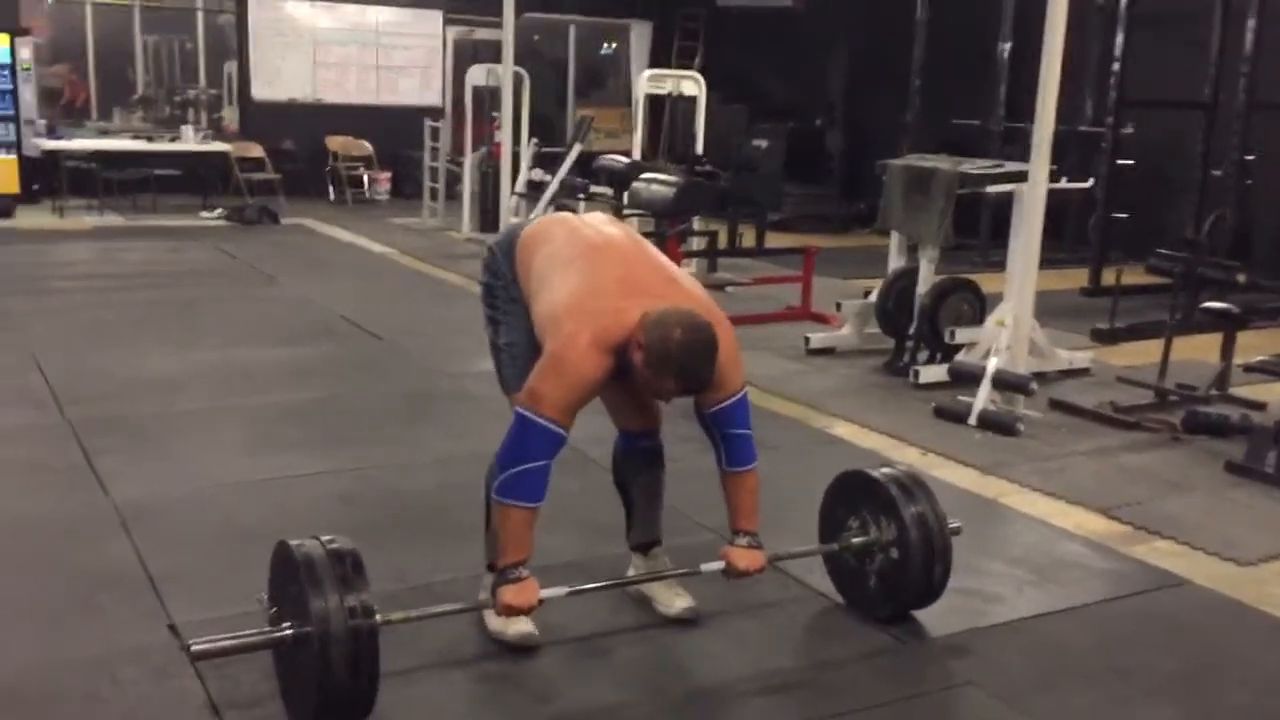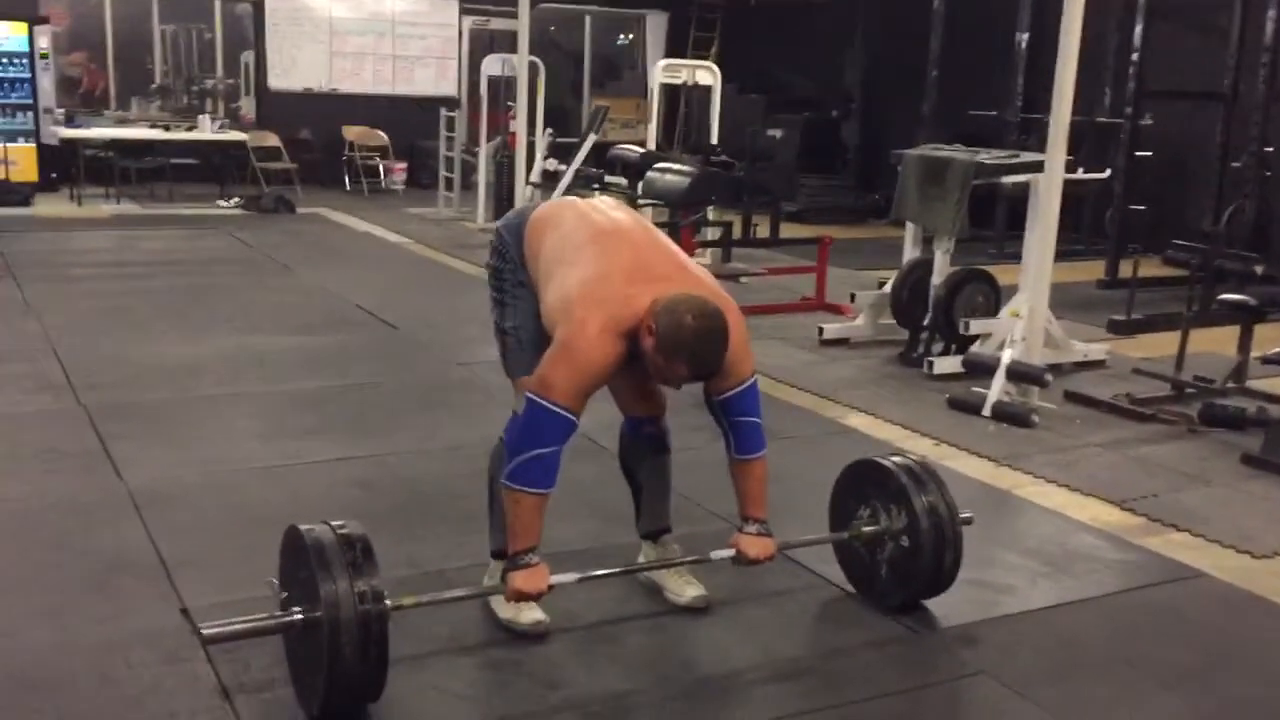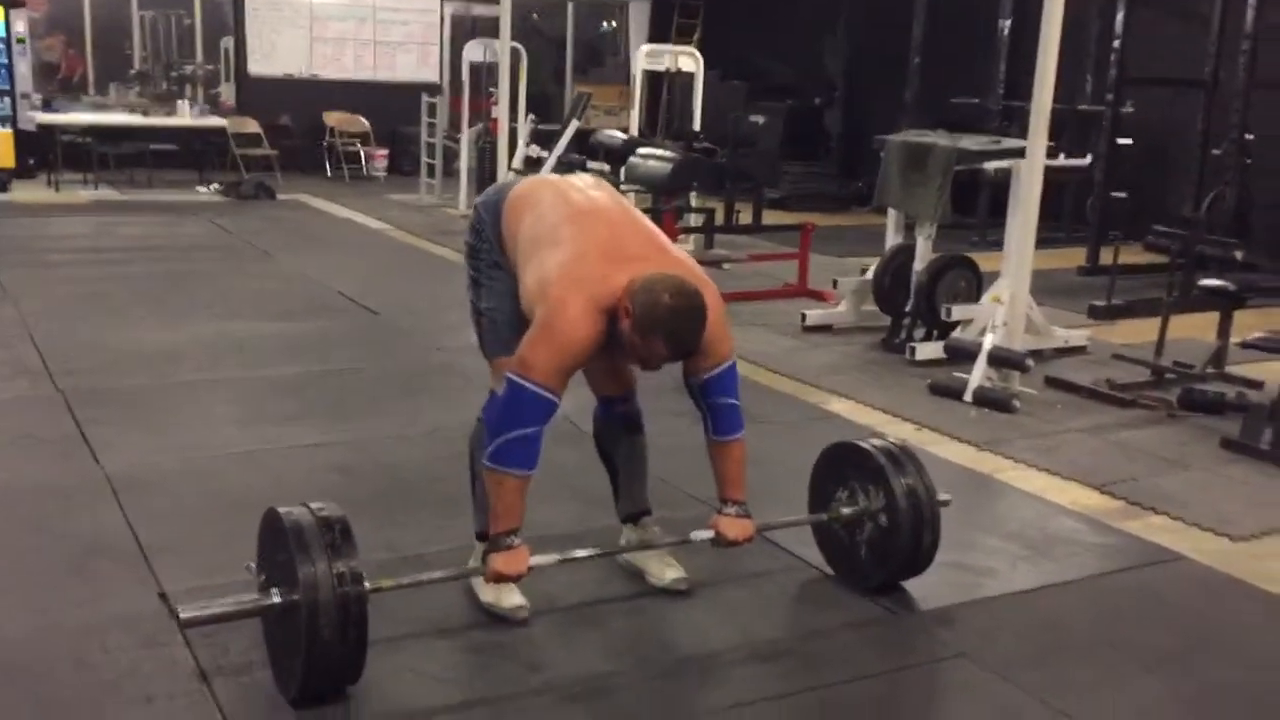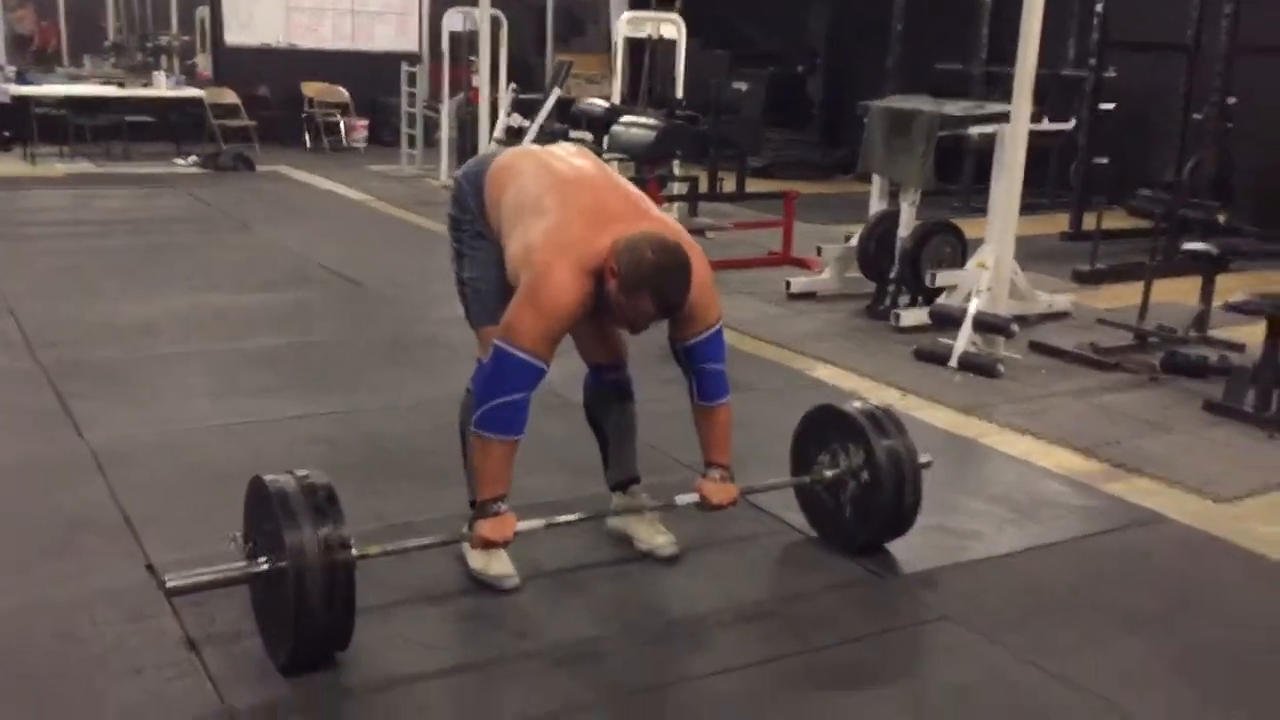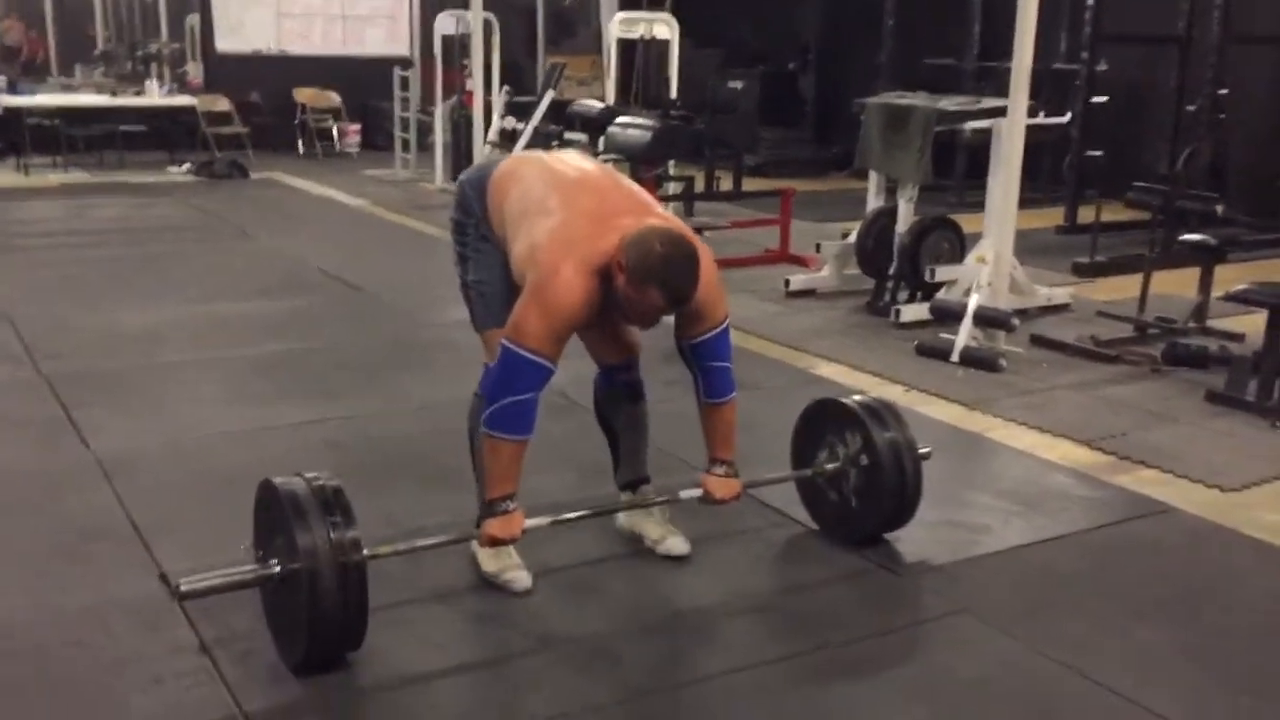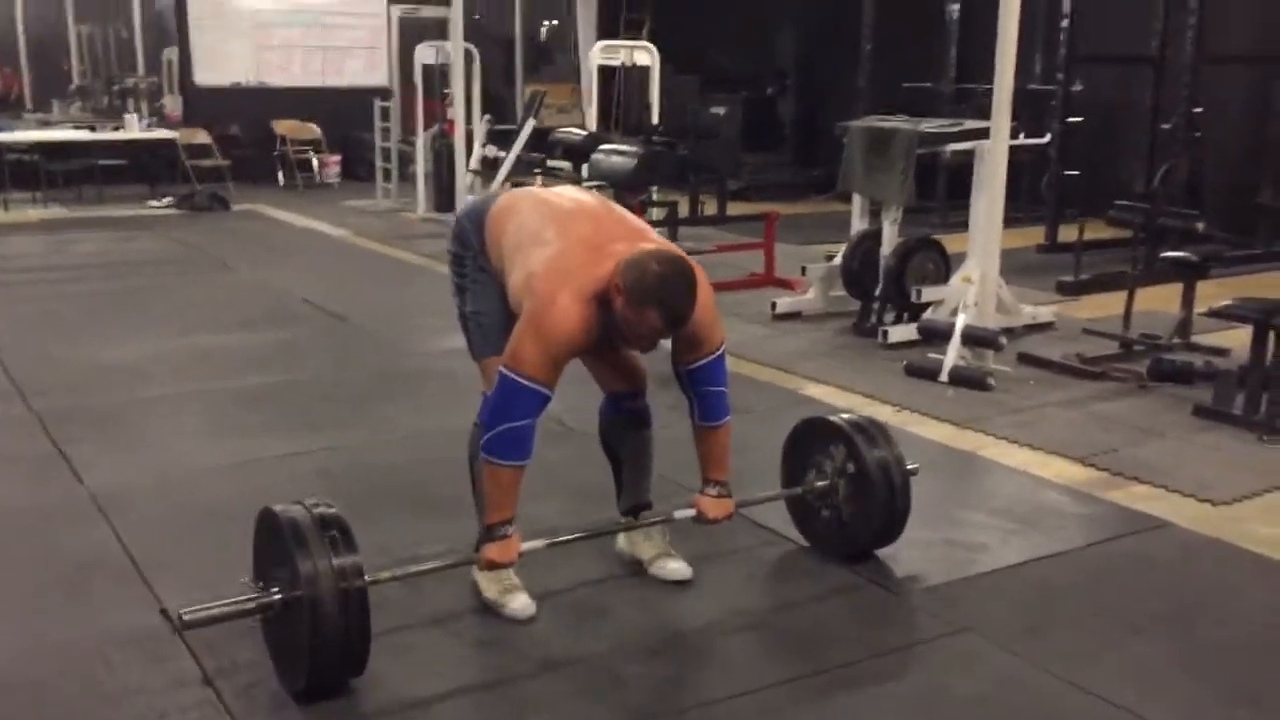
dt=0.2s
person 1, frame 1
left shoulder: (712, 334)
right shoulder: (582, 346)
left elbow: (734, 434)
right elbow: (527, 451)
left wrist: (745, 536)
right wrist: (514, 573)
left knee: (643, 427)
right knee: (532, 431)
left ankle: (646, 558)
right ankle: (495, 578)
person 1, frame 2
left shoulder: (724, 323)
right shoulder: (594, 333)
left elbow: (742, 421)
right elbow: (537, 438)
left wrist: (755, 524)
right wrist: (525, 559)
right hip: (525, 247)
left knee: (647, 412)
right knee: (536, 413)
left ankle: (657, 546)
right ankle: (502, 564)
person 1, frame 3
left shoulder: (700, 302)
right shoulder: (574, 314)
left elbow: (721, 403)
right elbow: (517, 421)
left wrist: (734, 505)
right wrist: (507, 541)
right hip: (503, 225)
left knee: (618, 394)
right knee: (512, 395)
left ankle: (638, 529)
right ankle: (487, 546)
person 1, frame 4
left shoulder: (689, 269)
right shoulder: (560, 279)
left elbow: (707, 367)
right elbow: (505, 388)
left wrist: (718, 470)
right wrist: (493, 507)
right hip: (484, 196)
left knee: (609, 362)
right knee: (499, 364)
left ankle: (627, 498)
right ankle: (478, 517)
person 1, frame 5
left shoulder: (696, 269)
right shoulder: (565, 278)
left elbow: (713, 365)
right elbow: (514, 390)
left wrist: (722, 465)
right wrist: (501, 506)
right hip: (488, 203)
left knee: (621, 362)
right knee: (505, 369)
left ankle: (636, 498)
right ankle: (489, 527)
person 1, frame 6
left shoulder: (691, 294)
right shoulder: (563, 306)
left elbow: (708, 390)
right elbow: (512, 417)
left wrist: (716, 485)
right wrist: (500, 530)
right hip: (486, 239)
left knee: (628, 389)
right knee: (504, 401)
left ankle: (637, 525)
right ankle: (490, 557)
